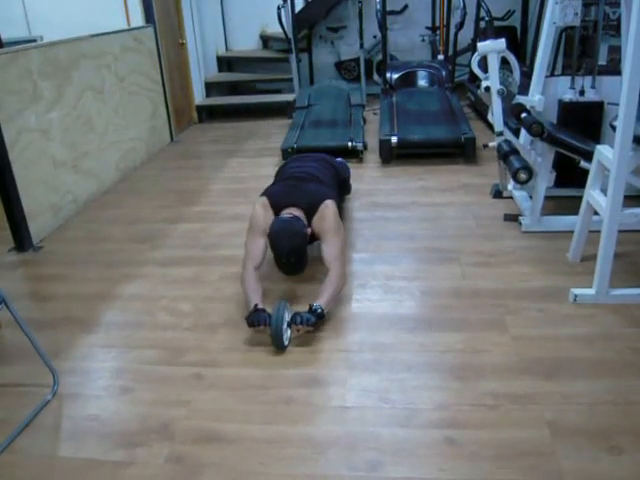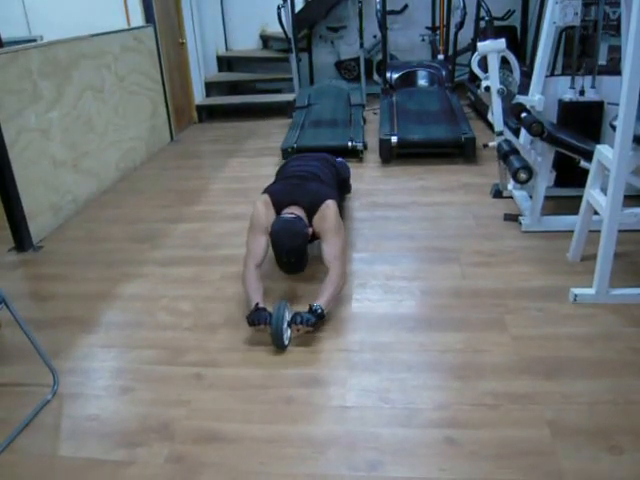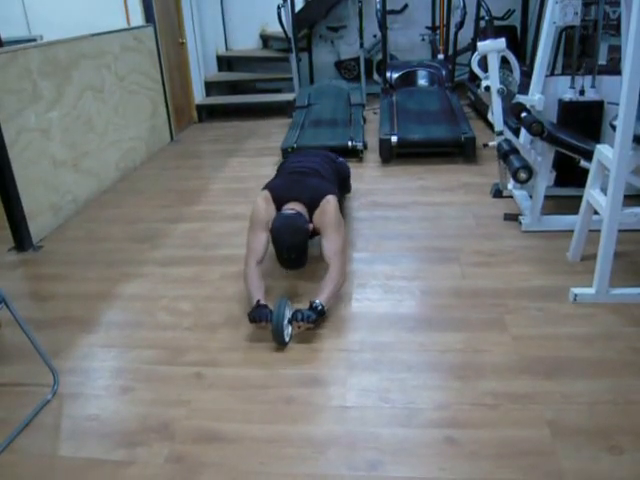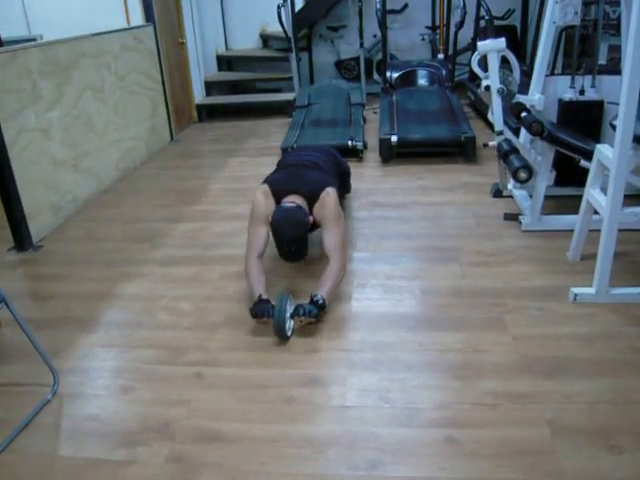
dt=0.1s
person 1, frame 1
left shoulder: (325, 212)
right shoulder: (263, 210)
left elbow: (337, 270)
right elbow: (250, 267)
left wrist: (316, 310)
right wrist: (256, 308)
left hip: (329, 167)
left ankle: (342, 165)
person 1, frame 2
left shoulder: (326, 211)
right shoulder: (264, 208)
left elbow: (337, 269)
right elbow: (251, 265)
left wrist: (316, 310)
right wrist: (257, 307)
left hip: (329, 166)
right hip: (291, 167)
left ankle: (342, 165)
person 1, frame 3
left shoulder: (327, 208)
right shoulder: (264, 205)
left elbow: (337, 266)
right elbow: (252, 262)
left wrist: (317, 307)
right wrist: (258, 304)
left hip: (329, 163)
right hip: (291, 163)
left ankle: (342, 165)
person 1, frame 4
left shoulder: (326, 199)
right shoulder: (264, 198)
left elbow: (337, 259)
right elbow: (253, 256)
left wrist: (317, 302)
right wrist: (261, 299)
left hip: (329, 158)
right hip: (291, 159)
